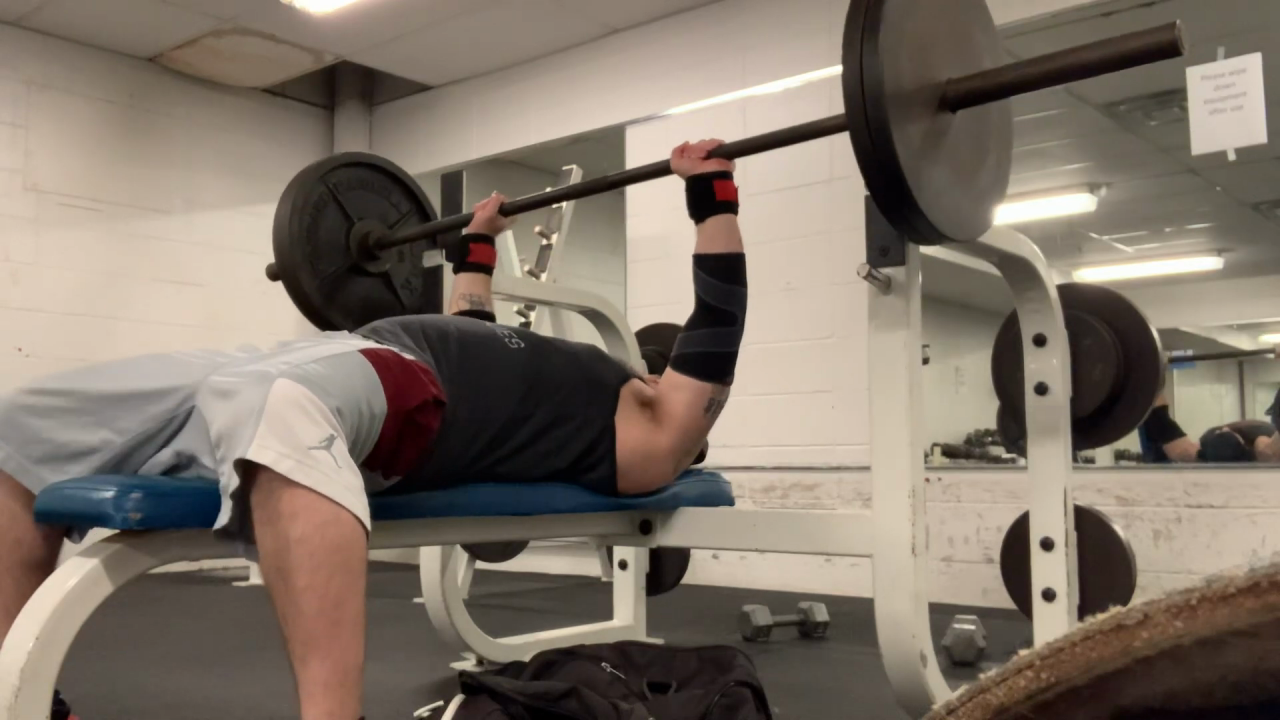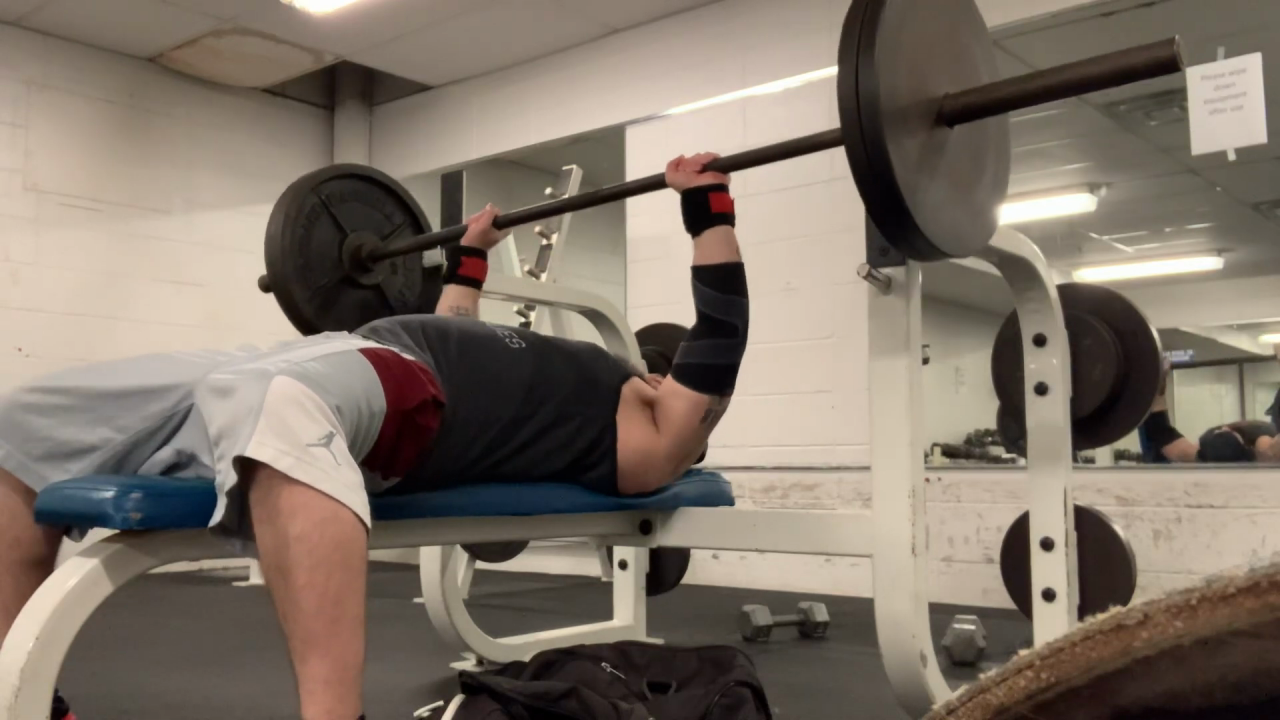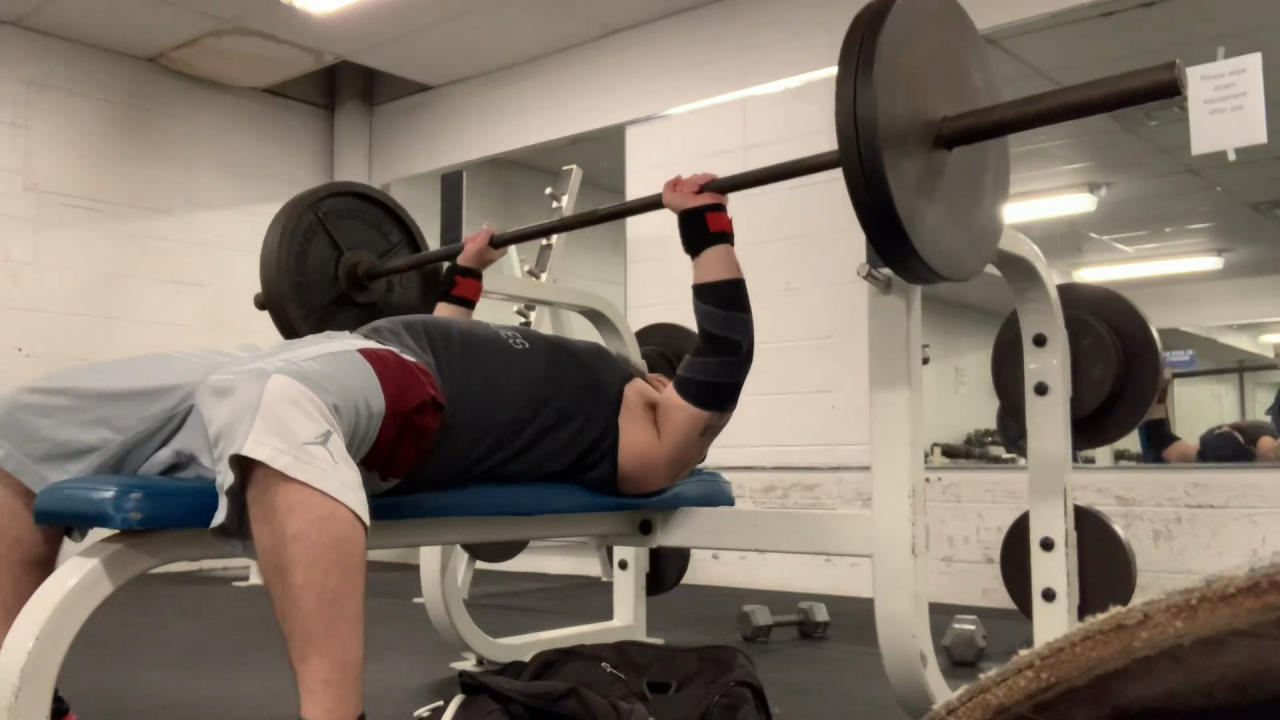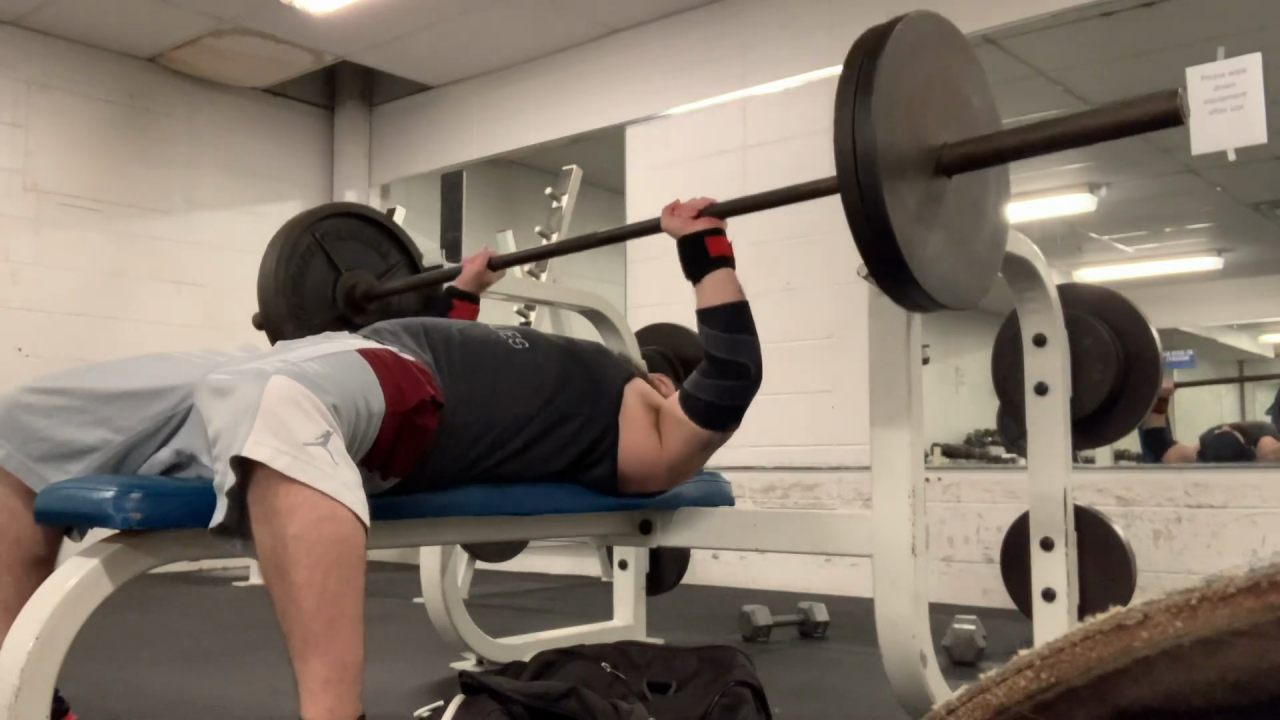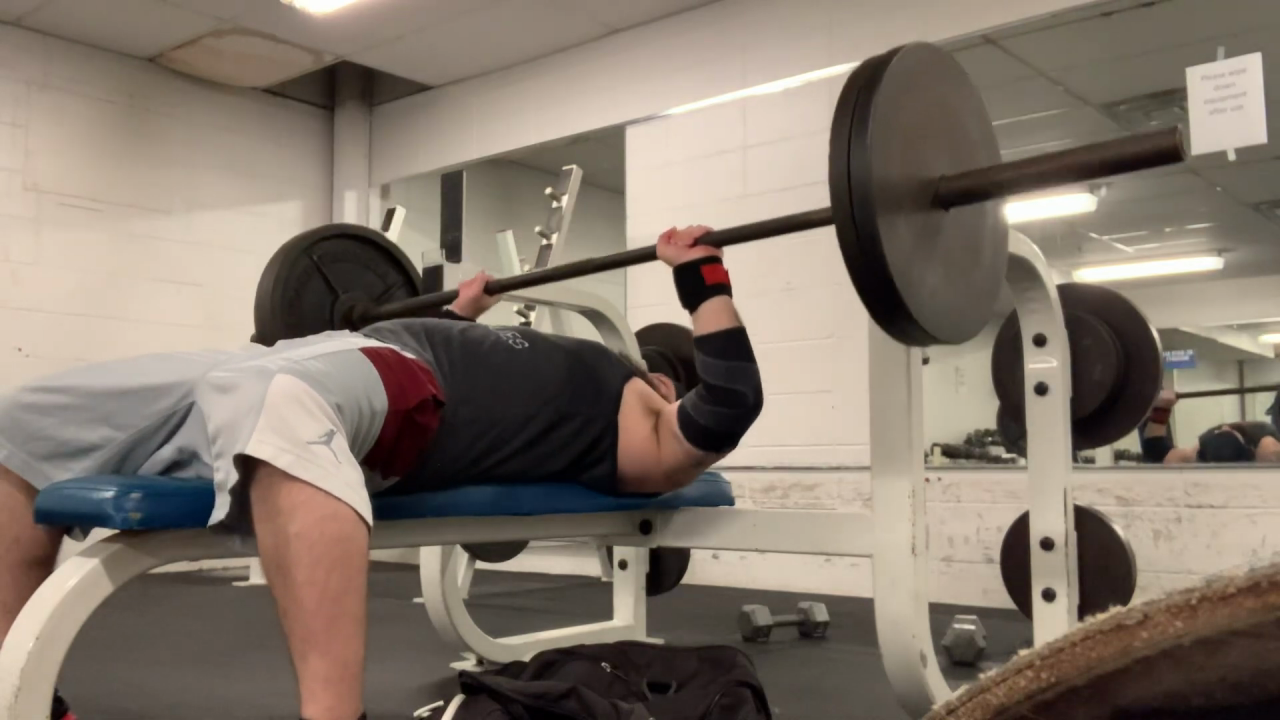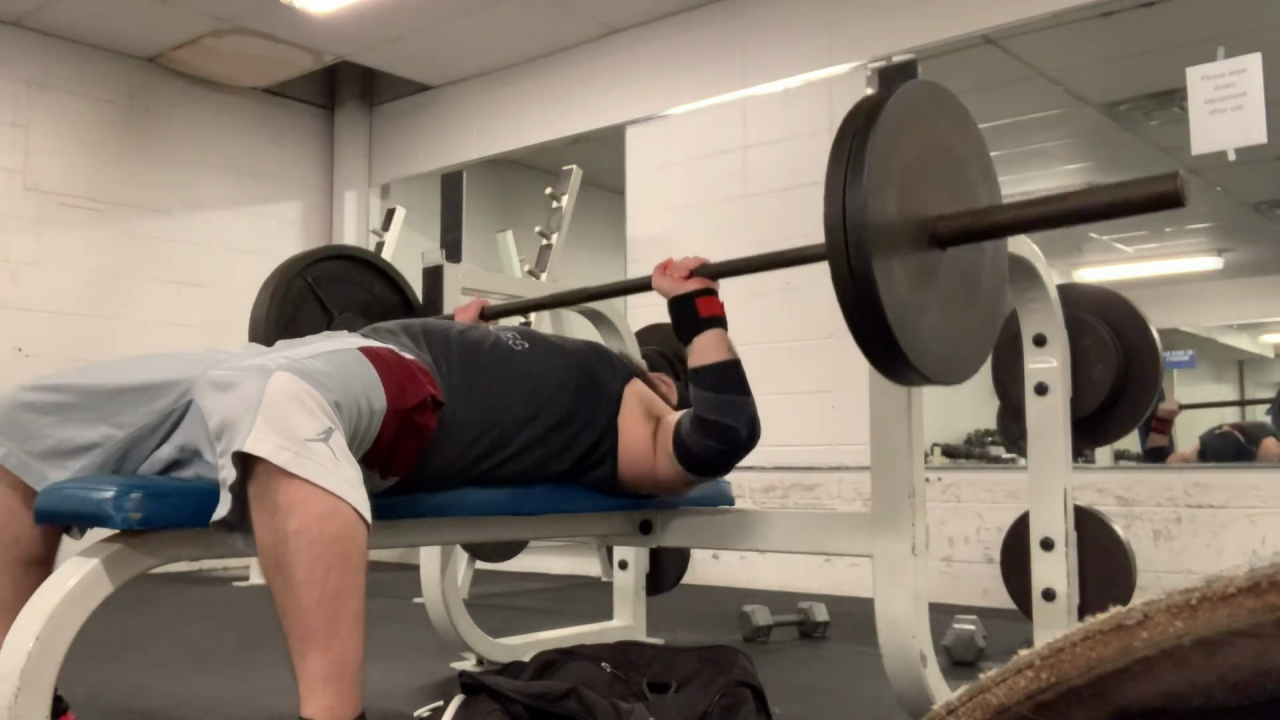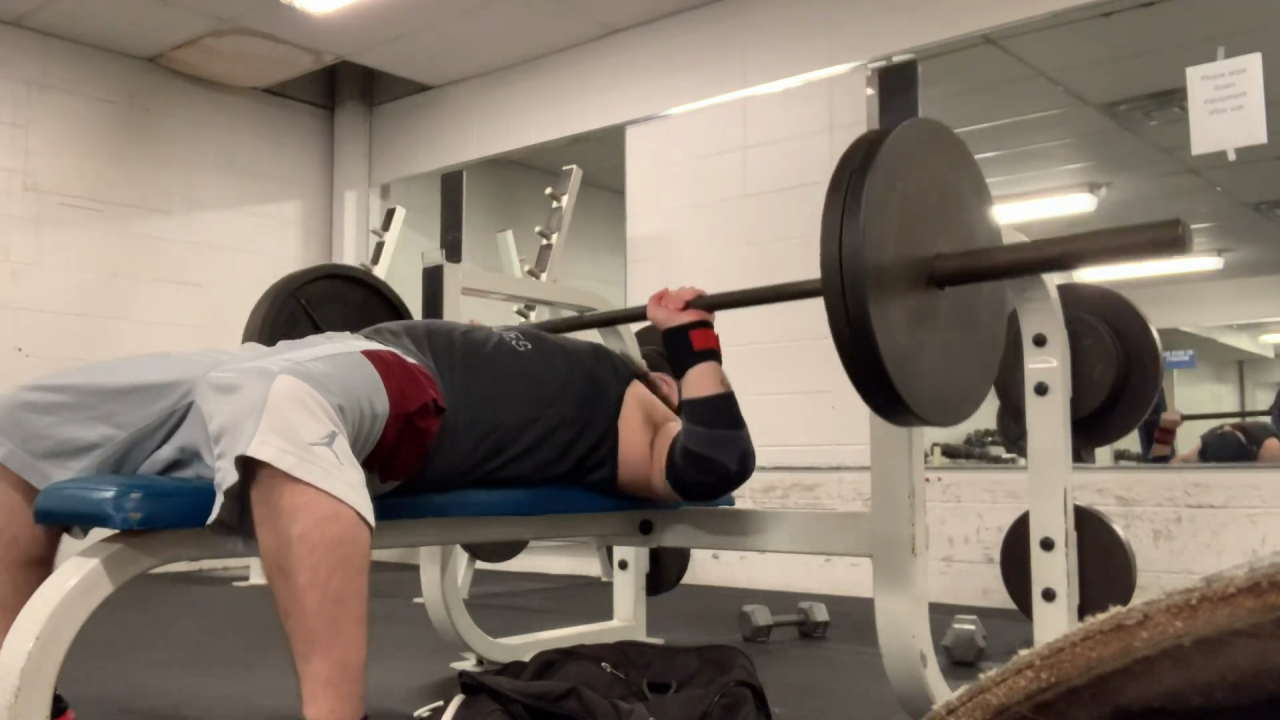
dt=0.2s
person 1, frame 1
left shoulder: (647, 443)
right shoulder: (559, 385)
left elbow: (716, 330)
right elbow: (472, 336)
left wrist: (711, 196)
right wrist: (476, 244)
left knee: (273, 416)
person 1, frame 2
left shoulder: (645, 443)
right shoulder: (557, 384)
left elbow: (721, 343)
right elbow: (459, 348)
left wrist: (707, 207)
right wrist: (468, 256)
left knee: (274, 414)
person 1, frame 3
left shoulder: (648, 442)
right shoulder: (568, 386)
left elbow: (727, 360)
left wrist: (704, 225)
right wrist: (465, 273)
left knee: (272, 413)
person 1, frame 4
left shoulder: (650, 443)
right shoulder: (571, 385)
left elbow: (733, 380)
left wrist: (704, 249)
right wrist: (465, 293)
left knee: (272, 414)
person 1, frame 5
left shoulder: (652, 441)
right shoulder: (589, 388)
left elbow: (731, 404)
left wrist: (701, 276)
right wrist: (462, 316)
left knee: (274, 411)
person 1, frame 6
left shoulder: (648, 435)
right shoulder: (578, 381)
left elbow: (725, 434)
left wrist: (697, 306)
right wrist: (458, 330)
left knee: (274, 409)
person 1, frame 7
left shoulder: (646, 435)
right shoulder: (580, 384)
left elbow: (716, 463)
left wrist: (692, 335)
right wrist: (460, 355)
left knee: (275, 409)
